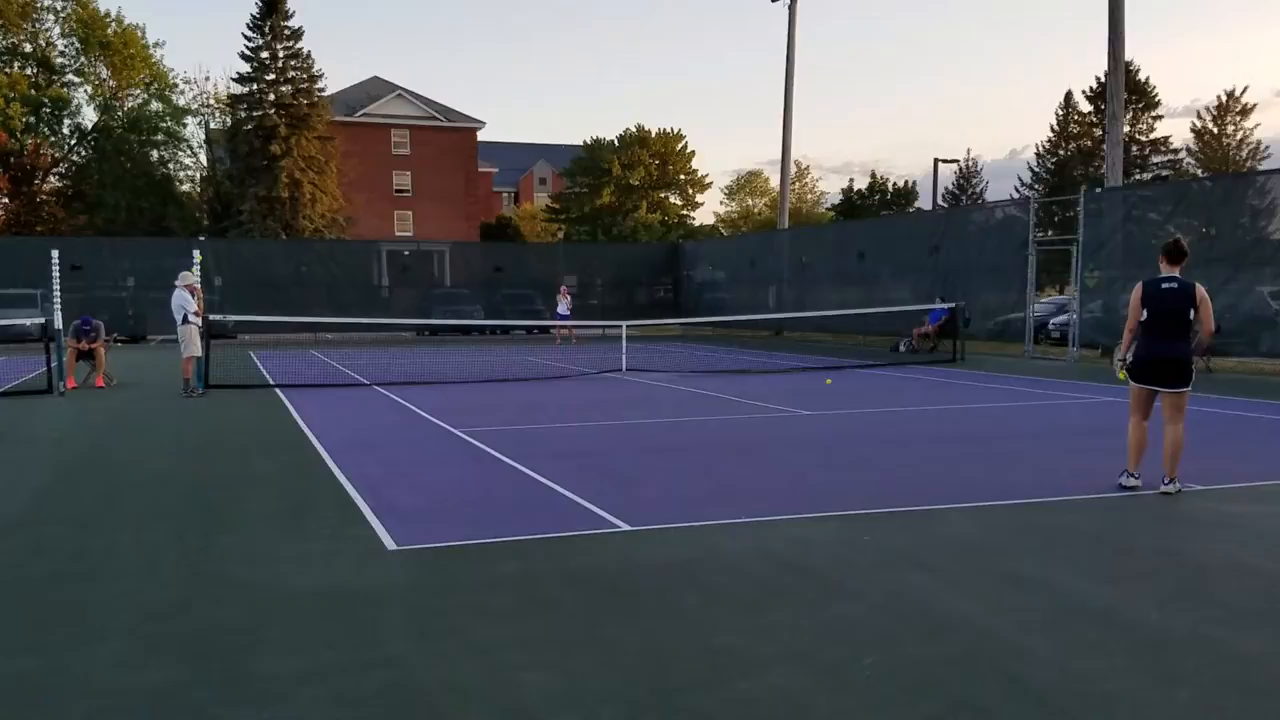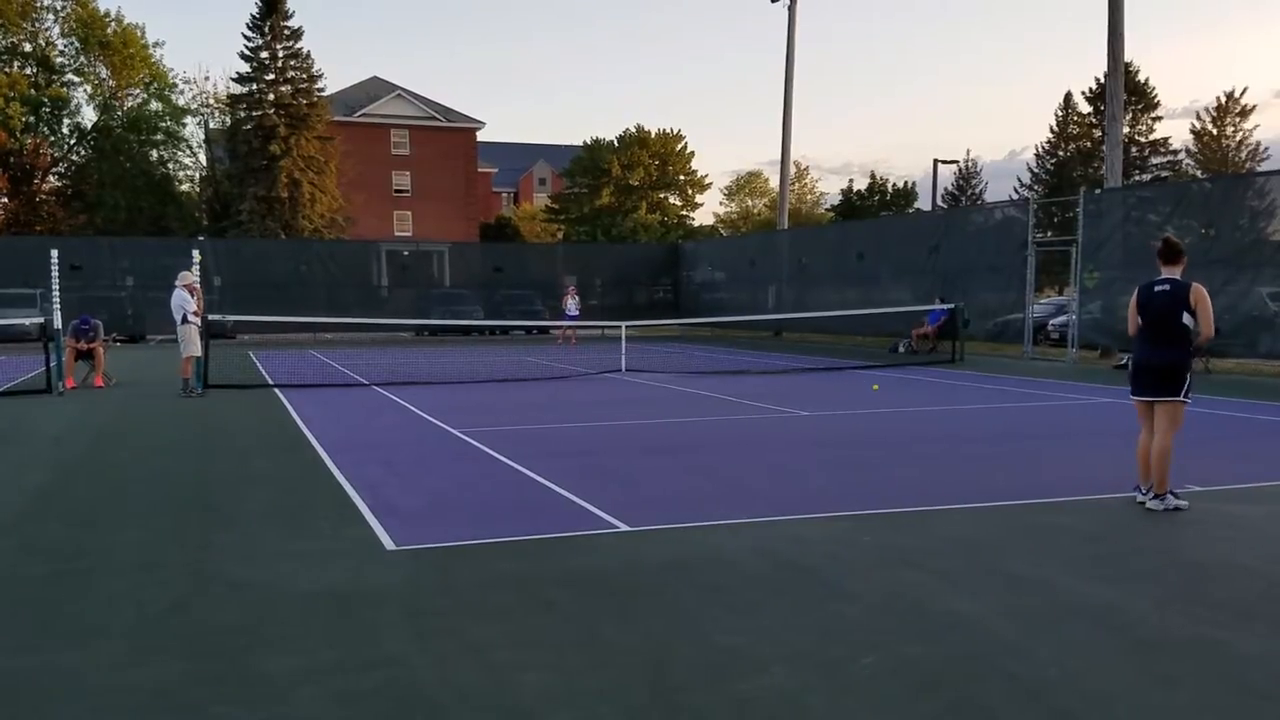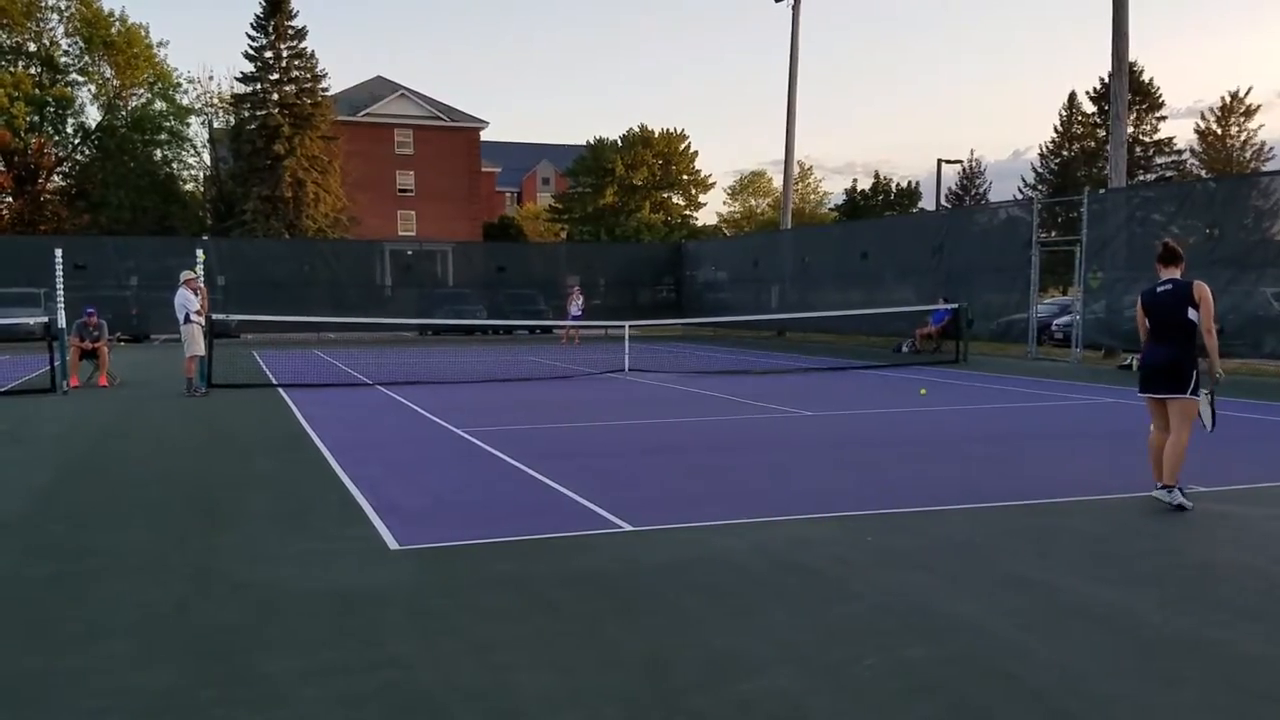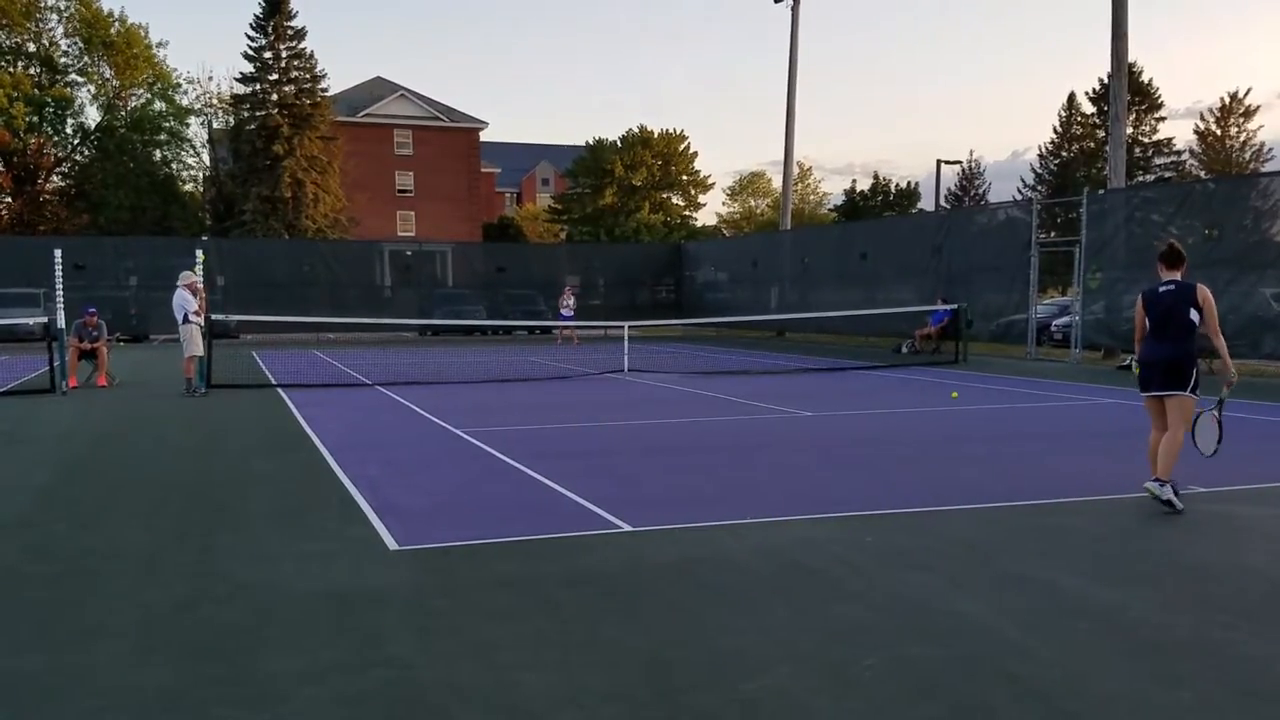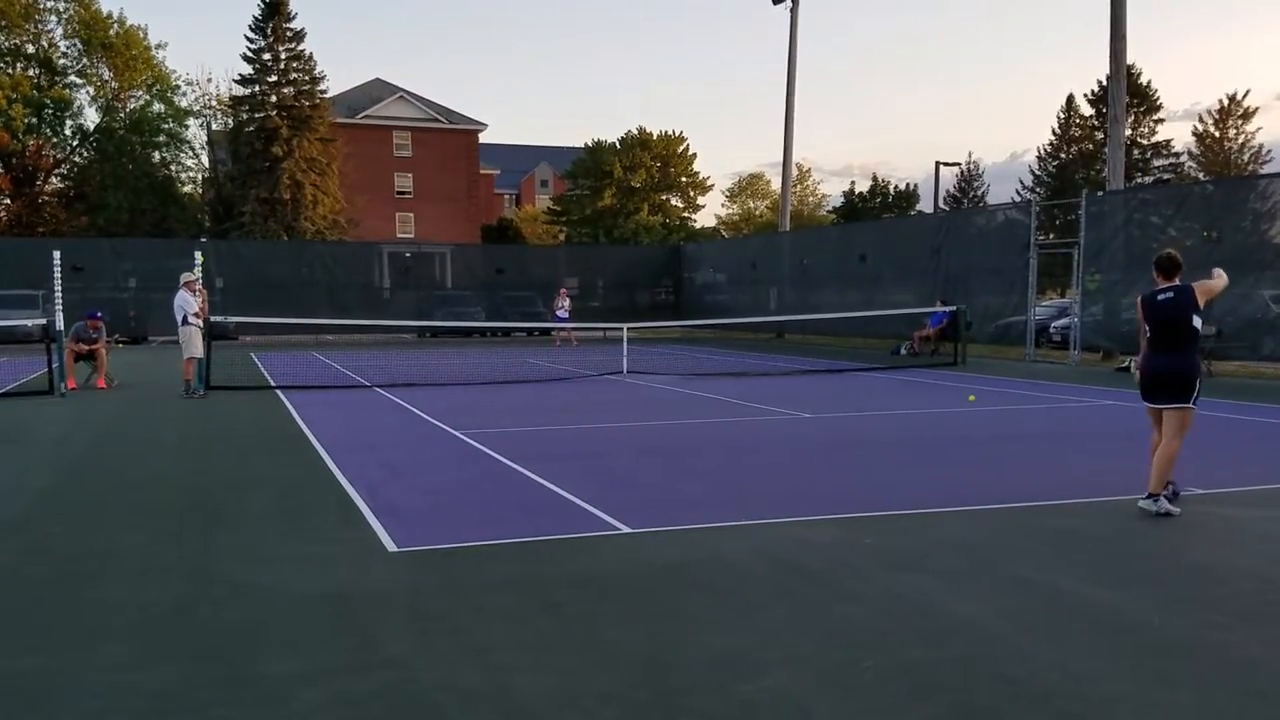
dt=1s
person 1, frame 1
left shoulder: (1143, 287)
right shoulder: (1196, 290)
left elbow: (1132, 328)
right elbow: (1209, 329)
left wrist: (1122, 356)
right wrist: (1192, 349)
left hip: (1146, 359)
right hip: (1179, 361)
left knee: (1138, 418)
right knee: (1174, 422)
left ankle: (1131, 473)
right ankle: (1169, 480)
person 1, frame 2
left shoulder: (1141, 292)
right shoulder: (1195, 291)
left elbow: (1133, 331)
right elbow: (1207, 334)
right wrist: (1190, 345)
left hip: (1142, 365)
right hip: (1174, 368)
left knee: (1148, 431)
right knee: (1165, 433)
left ankle: (1144, 488)
right ankle: (1160, 495)
person 1, frame 3
left shoulder: (1145, 297)
right shoulder: (1197, 289)
left elbow: (1144, 337)
right elbow: (1208, 330)
right wrist: (1215, 367)
left hip: (1151, 364)
right hip: (1181, 365)
left knee: (1160, 428)
right knee: (1180, 430)
left ankle: (1162, 482)
right ankle: (1168, 487)
person 1, frame 4
left shoulder: (1145, 297)
right shoulder: (1199, 292)
right elbow: (1215, 334)
left wrist: (1141, 363)
right wrist: (1229, 367)
left hip: (1150, 363)
right hip: (1180, 365)
left knee: (1158, 429)
right knee: (1176, 429)
left ankle: (1160, 480)
right ankle: (1161, 482)
person 1, frame 5
left shoulder: (1145, 301)
right shoulder: (1195, 291)
right elbow: (1222, 281)
right wrist: (1216, 273)
left hip: (1153, 373)
right hip: (1182, 373)
left knee: (1160, 433)
right knee: (1172, 440)
left ankle: (1162, 486)
right ankle: (1153, 495)
